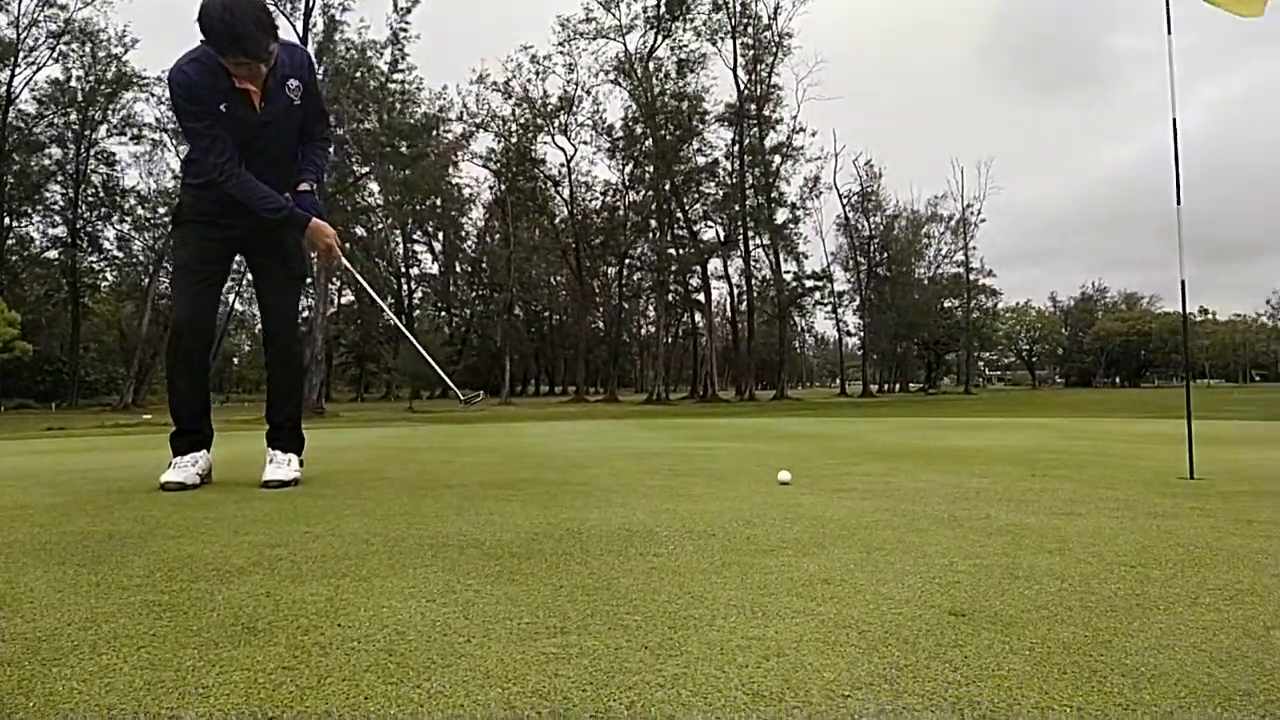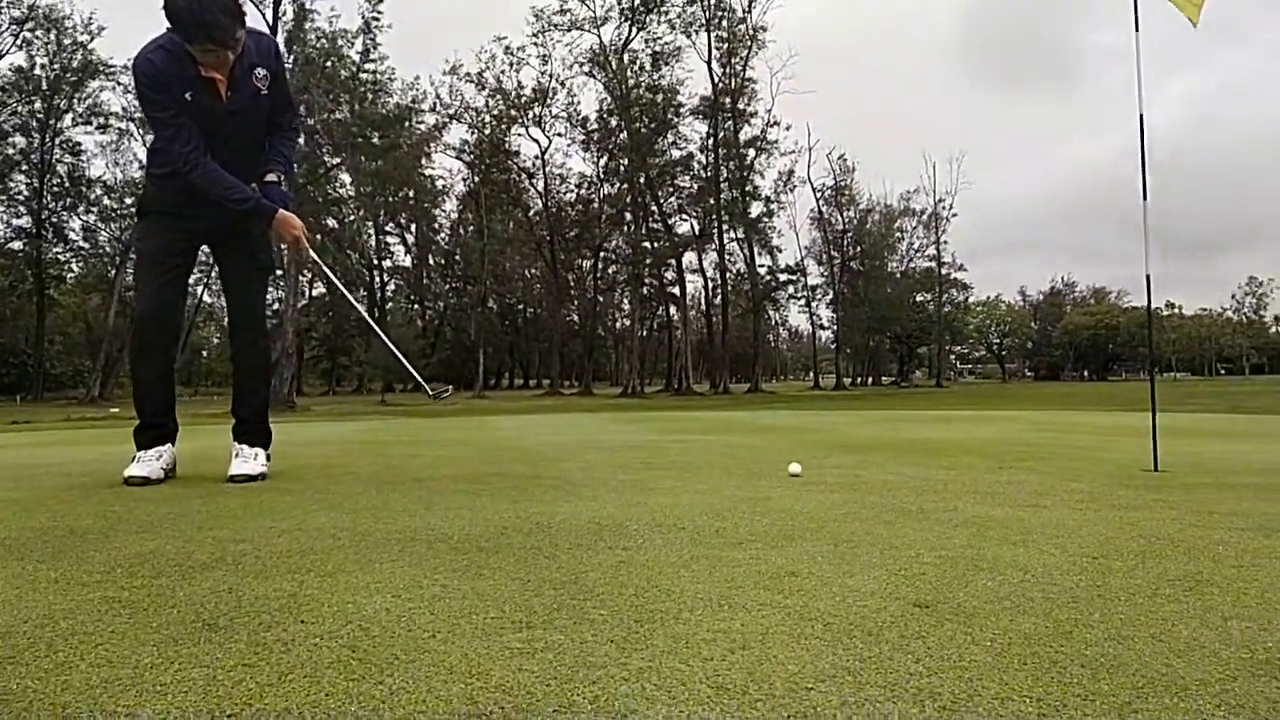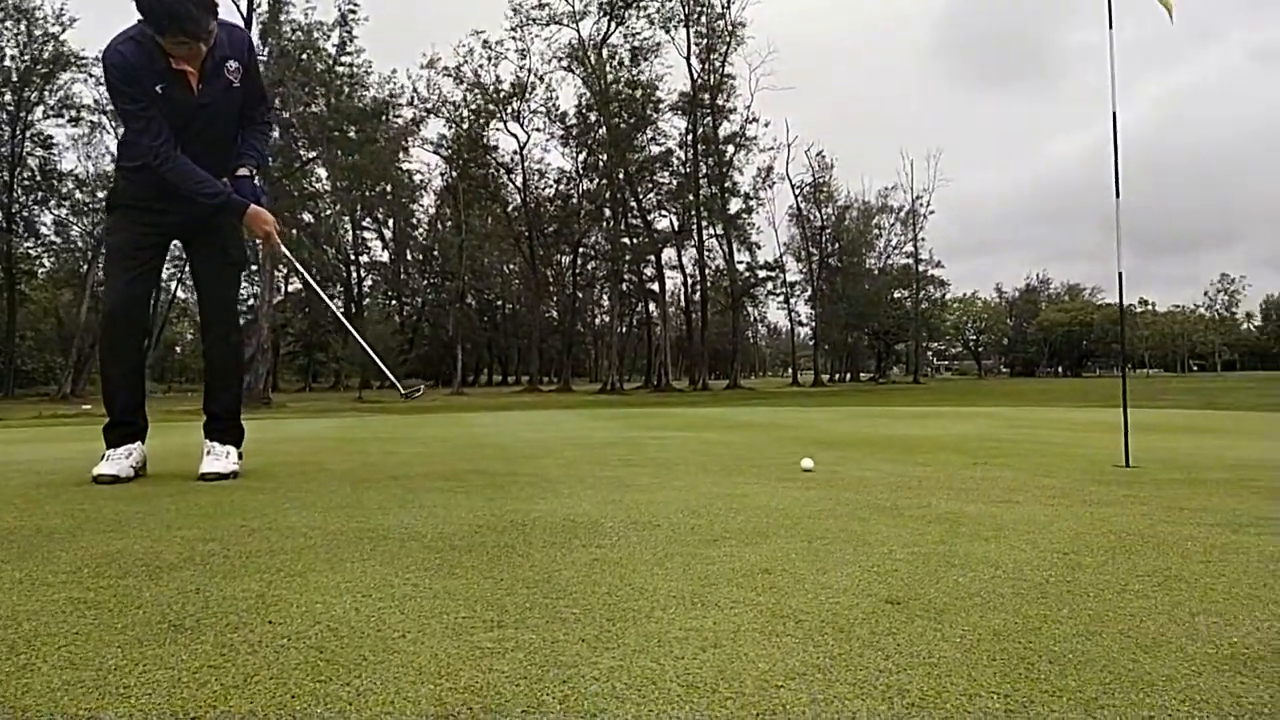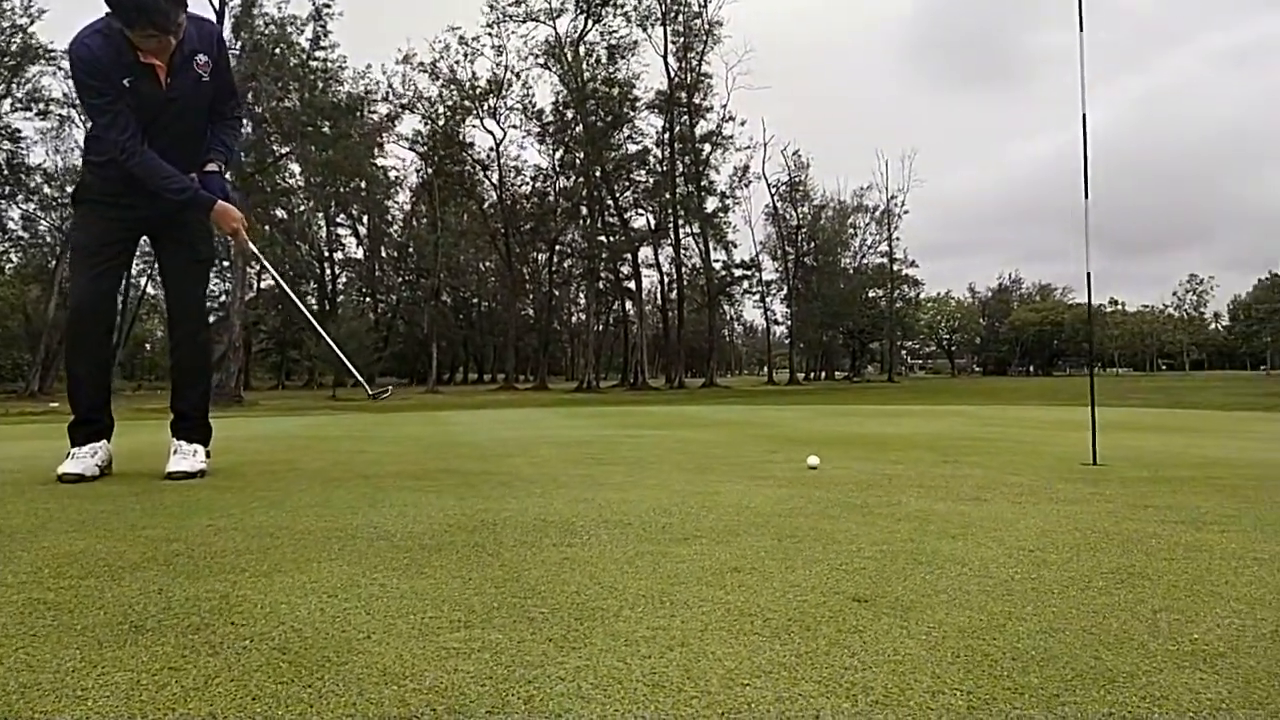
dt=0.1s
person 1, frame 1
left shoulder: (296, 61)
right shoulder: (188, 78)
left elbow: (317, 133)
right elbow: (225, 171)
left wrist: (306, 190)
right wrist: (302, 222)
left hip: (279, 211)
right hip: (208, 213)
left knee: (282, 325)
right knee: (188, 324)
left ankle: (284, 447)
right ankle: (191, 449)
person 1, frame 2
left shoulder: (264, 49)
right shoulder: (153, 66)
left elbow: (285, 123)
right elbow: (191, 160)
left wrist: (273, 181)
right wrist: (269, 214)
left hip: (247, 201)
right hip: (173, 203)
left knee: (249, 318)
right knee: (153, 317)
left ankle: (251, 441)
right ankle: (156, 442)
person 1, frame 3
left shoulder: (237, 42)
right shoulder: (123, 58)
left elbow: (258, 116)
right elbow: (161, 154)
left wrist: (245, 173)
right wrist: (240, 206)
left hip: (217, 196)
right hip: (143, 197)
left knee: (220, 312)
right knee: (121, 311)
left ankle: (223, 439)
right ankle: (126, 440)
person 1, frame 4
right shoulder: (90, 51)
left elbow: (228, 111)
right elbow: (128, 148)
left wrist: (214, 169)
right wrist: (207, 203)
left hip: (187, 191)
right hip: (111, 192)
left knee: (189, 310)
right knee: (87, 307)
left ankle: (190, 437)
right ankle: (91, 438)
